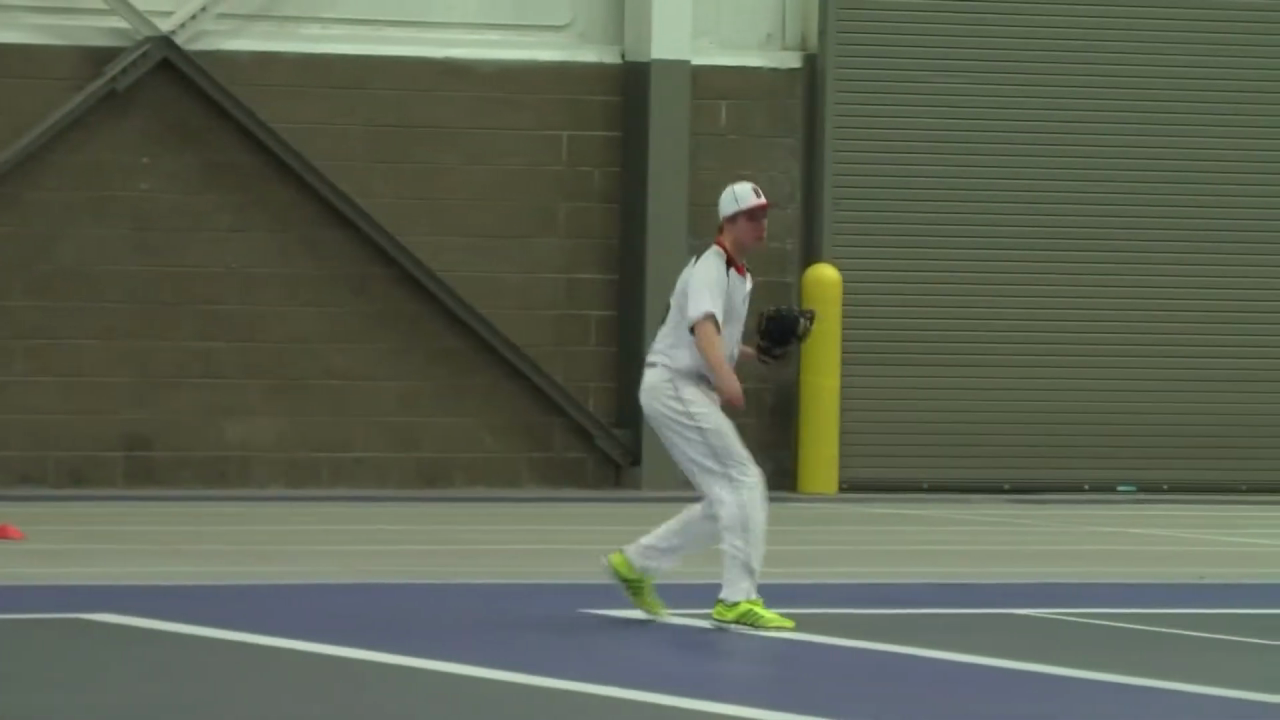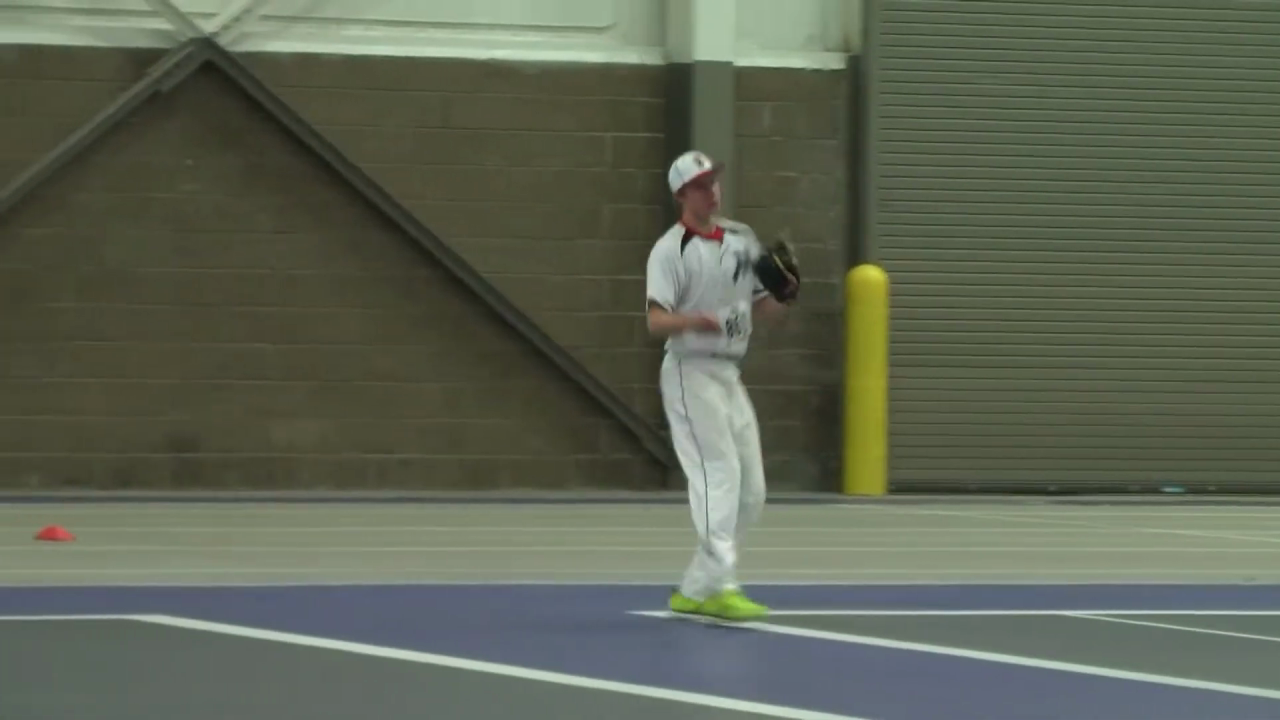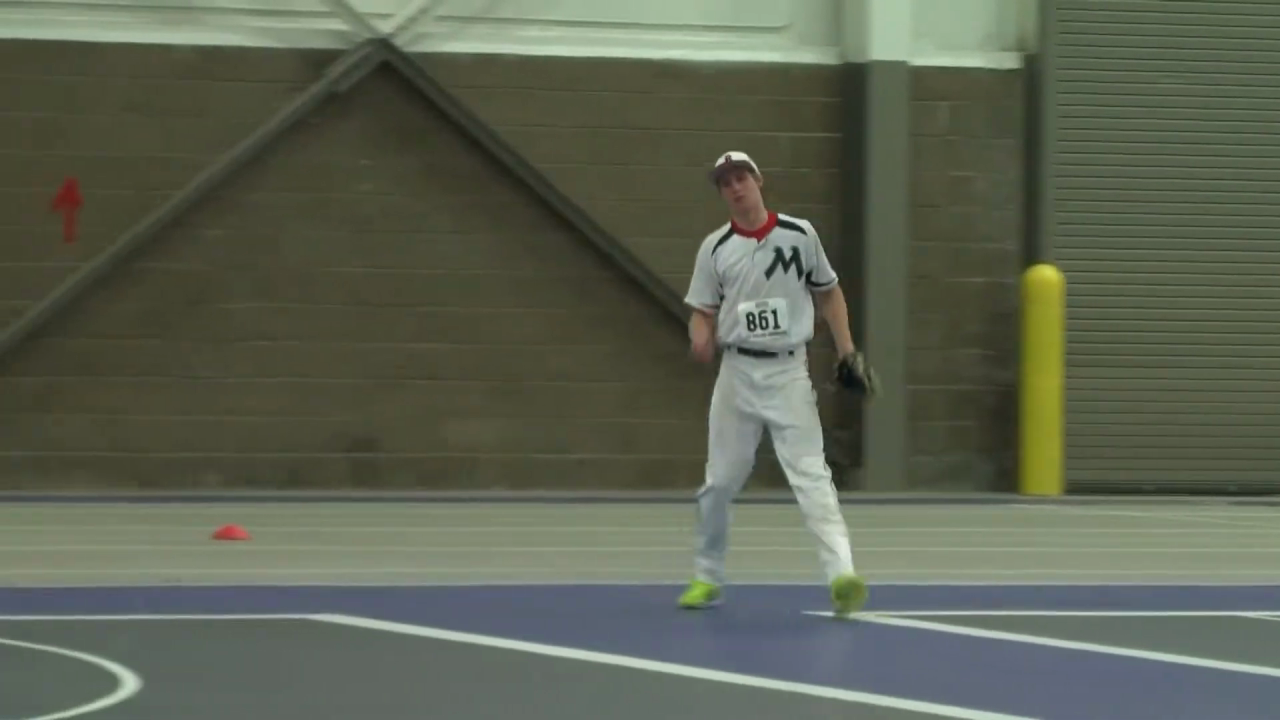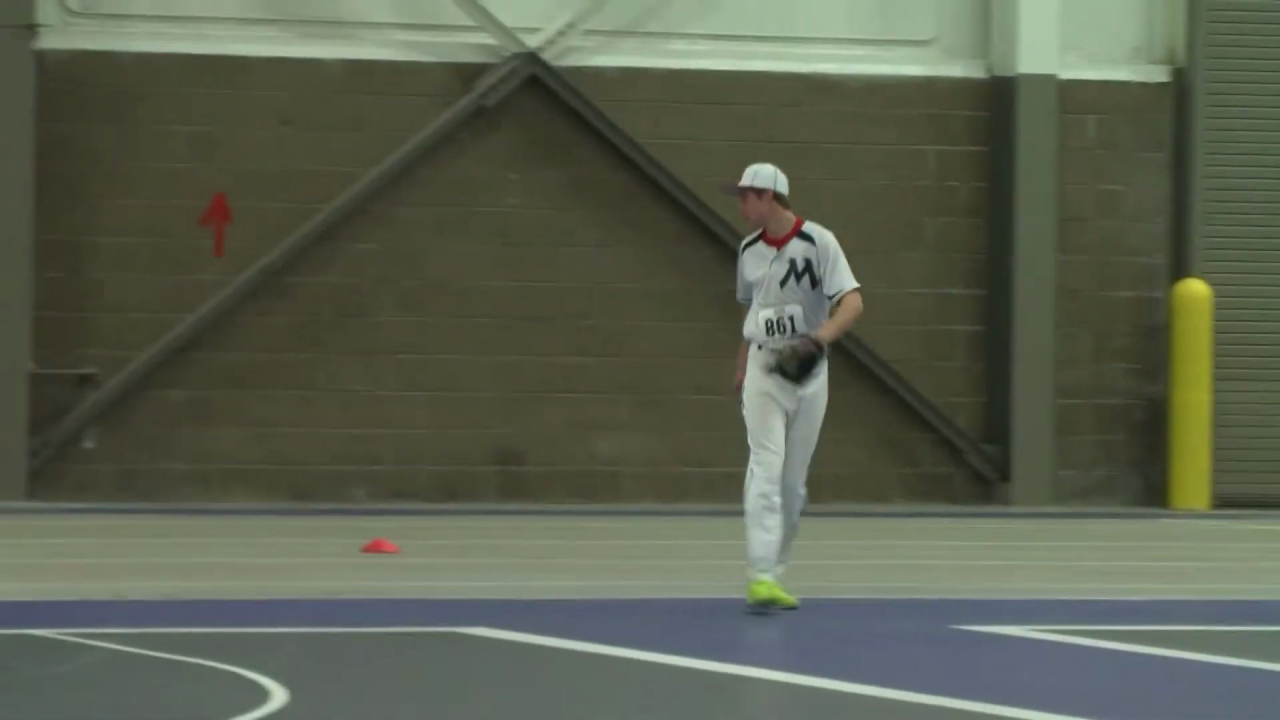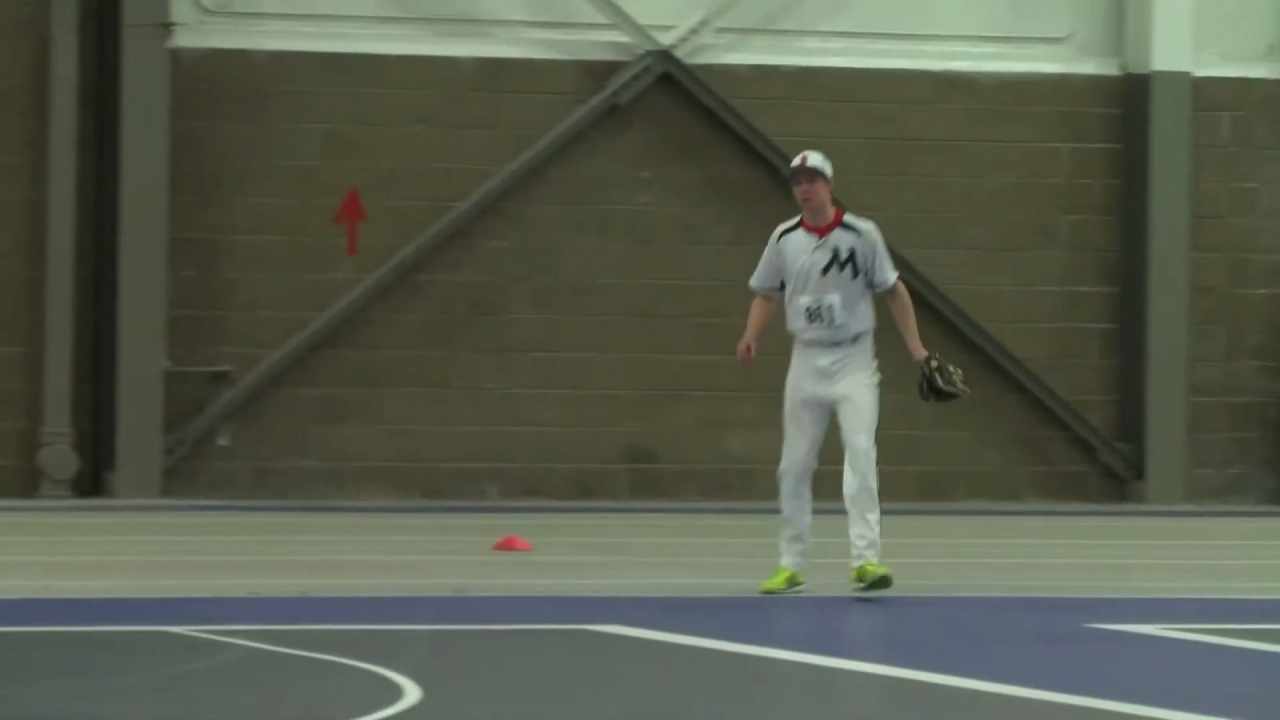
dt=0.5s
person 1, frame 1
left shoulder: (739, 276)
right shoulder: (709, 274)
right elbow: (705, 335)
left wrist: (756, 351)
right wrist: (726, 380)
left hip: (690, 393)
right hip: (674, 390)
left knee: (725, 498)
right knee: (744, 486)
left ankle: (635, 561)
right ankle: (738, 601)
person 1, frame 2
left shoulder: (742, 238)
right shoulder: (670, 249)
left elbow: (766, 308)
right elbow: (656, 322)
right wrist: (692, 319)
left hip: (729, 377)
right hip: (691, 375)
left knee: (749, 492)
right knee: (718, 478)
left ankle: (695, 591)
right ankle: (717, 588)
person 1, frame 3
left shoulder: (800, 233)
right shoulder: (715, 248)
left elbow: (830, 292)
right elbow: (703, 315)
left wrist: (847, 346)
right wrist: (700, 342)
left hip: (791, 372)
right hip: (738, 372)
left knee: (811, 473)
right knee: (720, 482)
left ankle: (840, 575)
right ankle: (709, 578)
person 1, frame 4
left shoulder: (818, 241)
right shoulder: (749, 250)
left elbow: (852, 302)
left wrist: (822, 337)
right wrist: (742, 362)
left hip: (811, 372)
right hip: (765, 369)
left knee: (792, 479)
right knee: (766, 468)
left ankle: (773, 572)
right ankle: (762, 576)
person 1, frame 5
left shoulder: (862, 233)
right shoulder: (784, 237)
left elbow: (894, 290)
right elbow: (766, 295)
left wrist: (917, 347)
right wrist: (749, 338)
left hip: (855, 359)
right hip: (807, 359)
left knee: (860, 455)
right knee: (796, 461)
left ankle: (866, 559)
right ankle: (791, 564)
